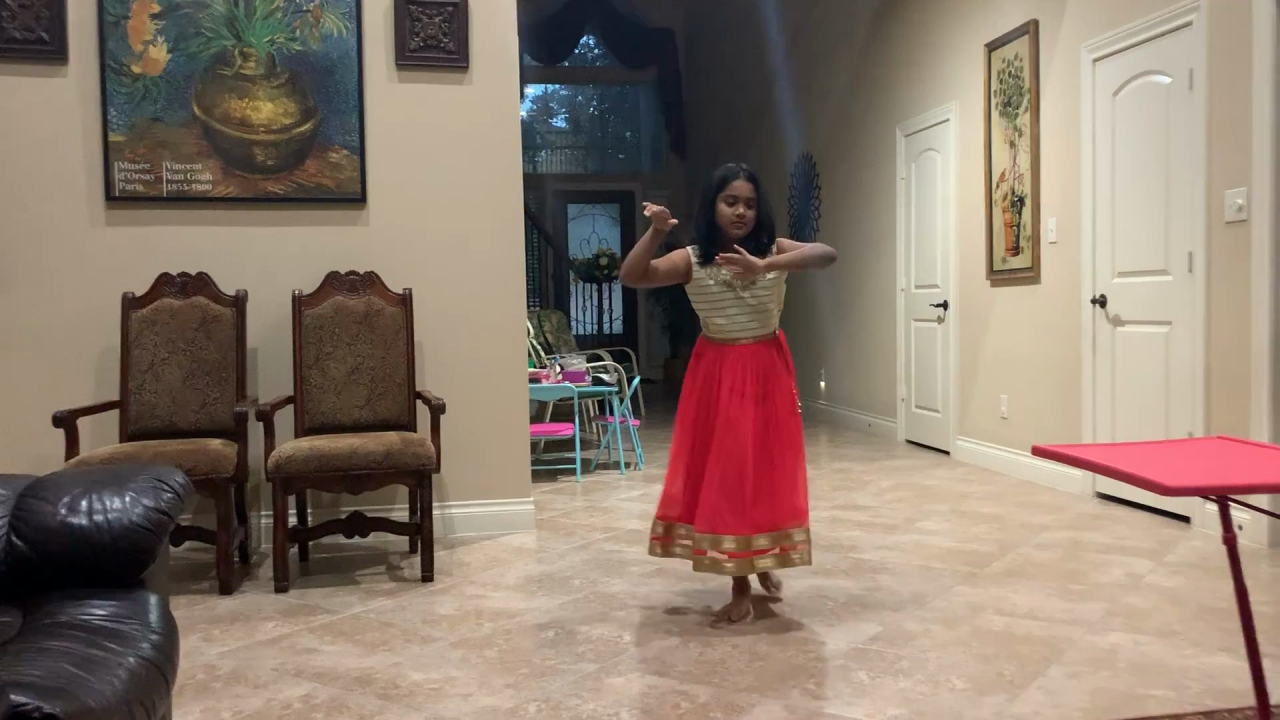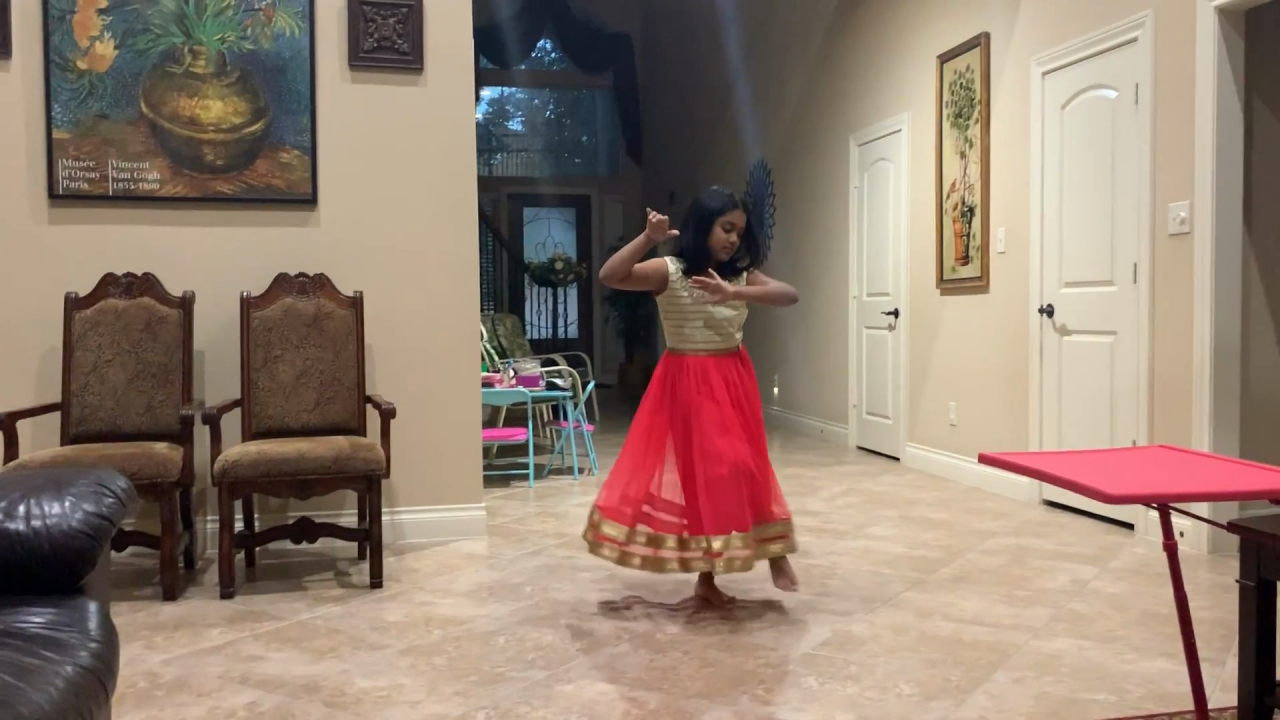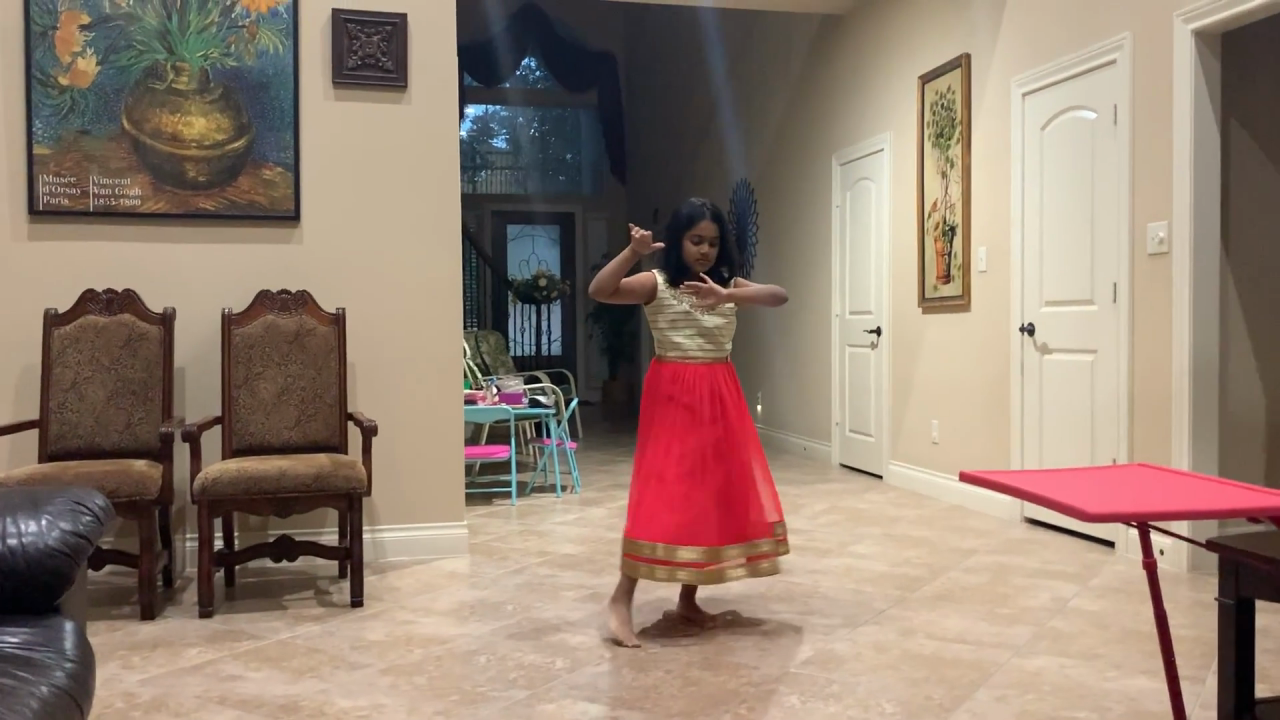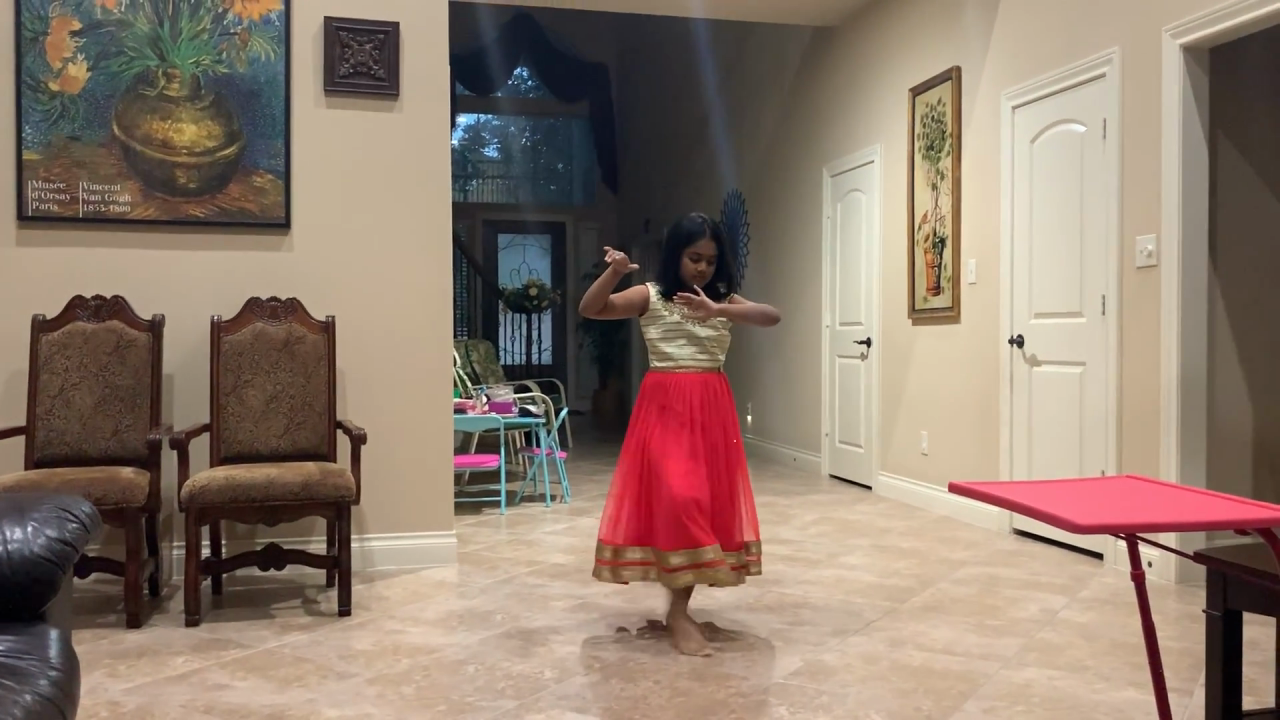
dt=0.5s
person 1, frame 1
left shoulder: (773, 251)
right shoulder: (692, 260)
left elbow: (828, 254)
right elbow: (631, 277)
left wrist: (765, 267)
right wrist: (655, 232)
left hip: (767, 368)
right hip: (718, 371)
left knee: (765, 467)
right knee: (721, 467)
left ankle: (760, 562)
right ankle: (739, 586)
person 1, frame 2
left shoulder: (740, 275)
right shoulder: (667, 272)
left elbow: (789, 295)
right elbow: (609, 277)
left wrist: (733, 293)
right wrist: (646, 238)
left hip: (734, 379)
right hip: (686, 380)
left knee: (737, 470)
right knee: (706, 469)
left ankle: (707, 577)
person 1, frame 3
left shoulder: (728, 284)
right shoulder: (655, 284)
left elbow: (779, 296)
right elbow: (598, 291)
left wrist: (726, 296)
right wrist: (633, 252)
left hip: (719, 393)
right hip: (672, 391)
left knee: (716, 489)
right knee: (667, 489)
left ankle: (688, 599)
right ankle: (622, 597)
person 1, frame 4
left shoulder: (724, 300)
right shoulder: (650, 297)
left elbow: (772, 316)
right elbow: (589, 309)
left wrist: (718, 310)
right wrist: (613, 273)
left hip: (712, 406)
right hip: (665, 403)
left knee: (707, 498)
right knee: (677, 495)
left ankle: (680, 607)
right ankle: (678, 607)
